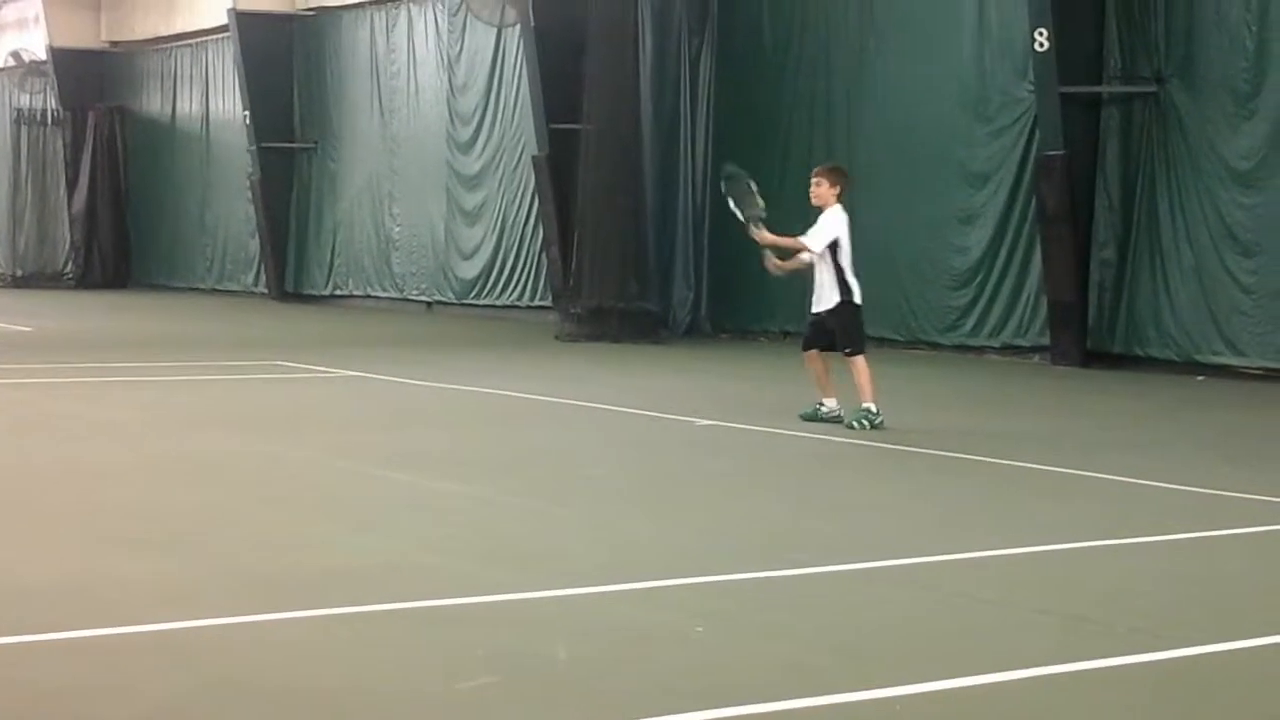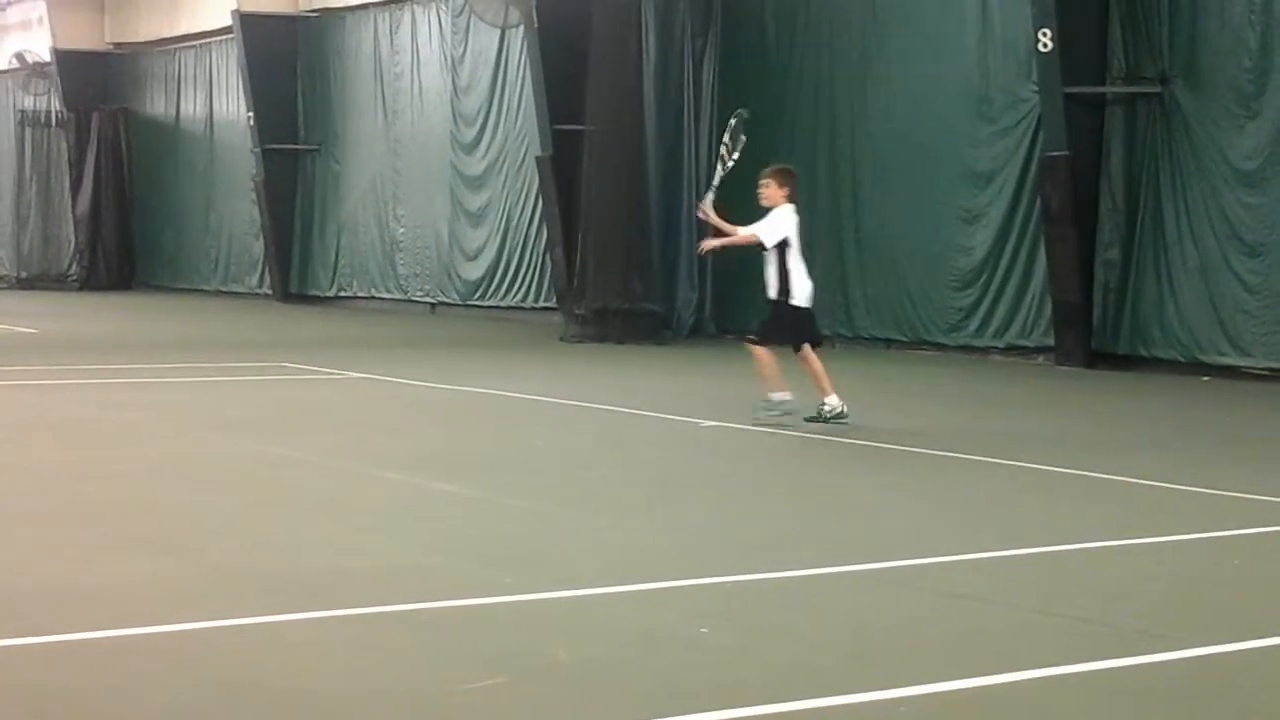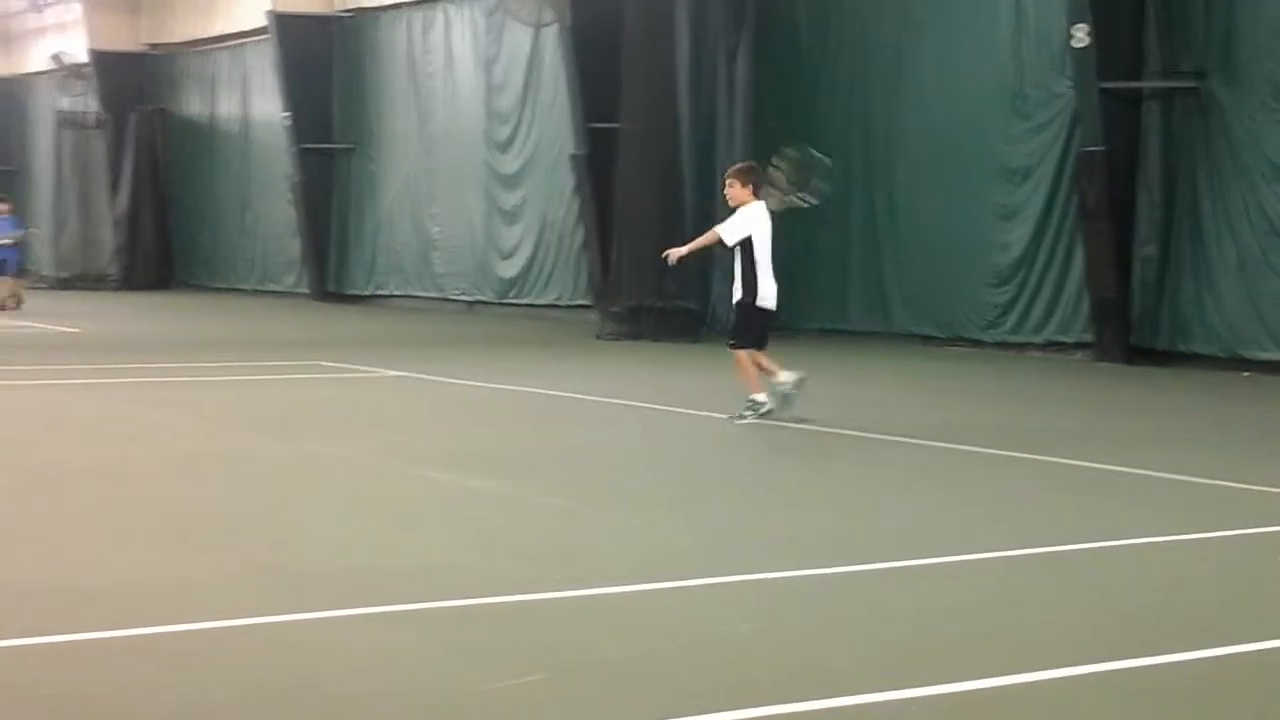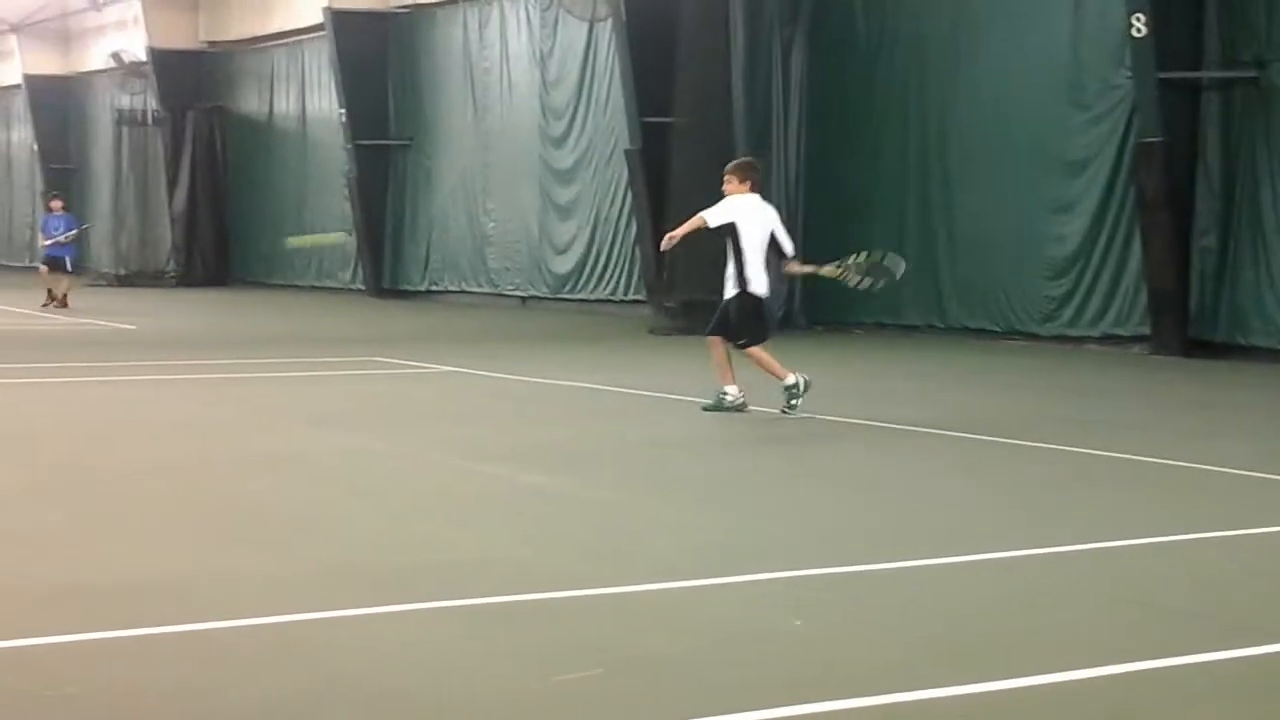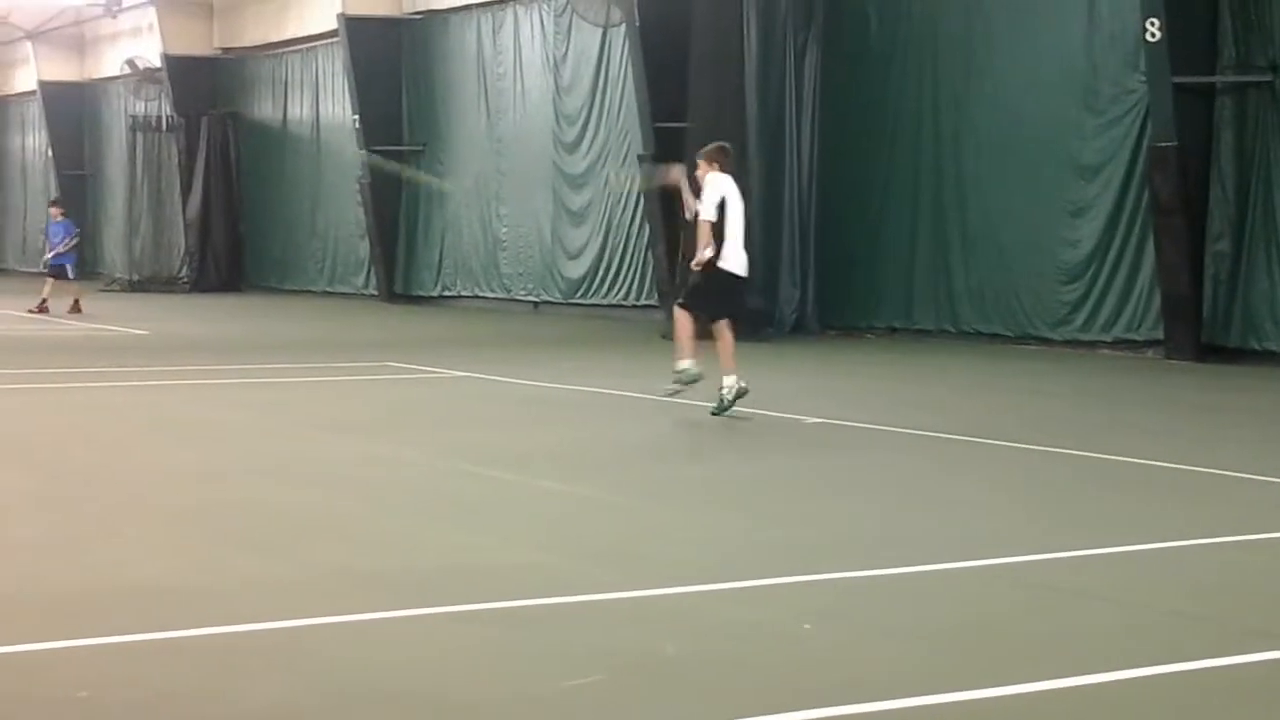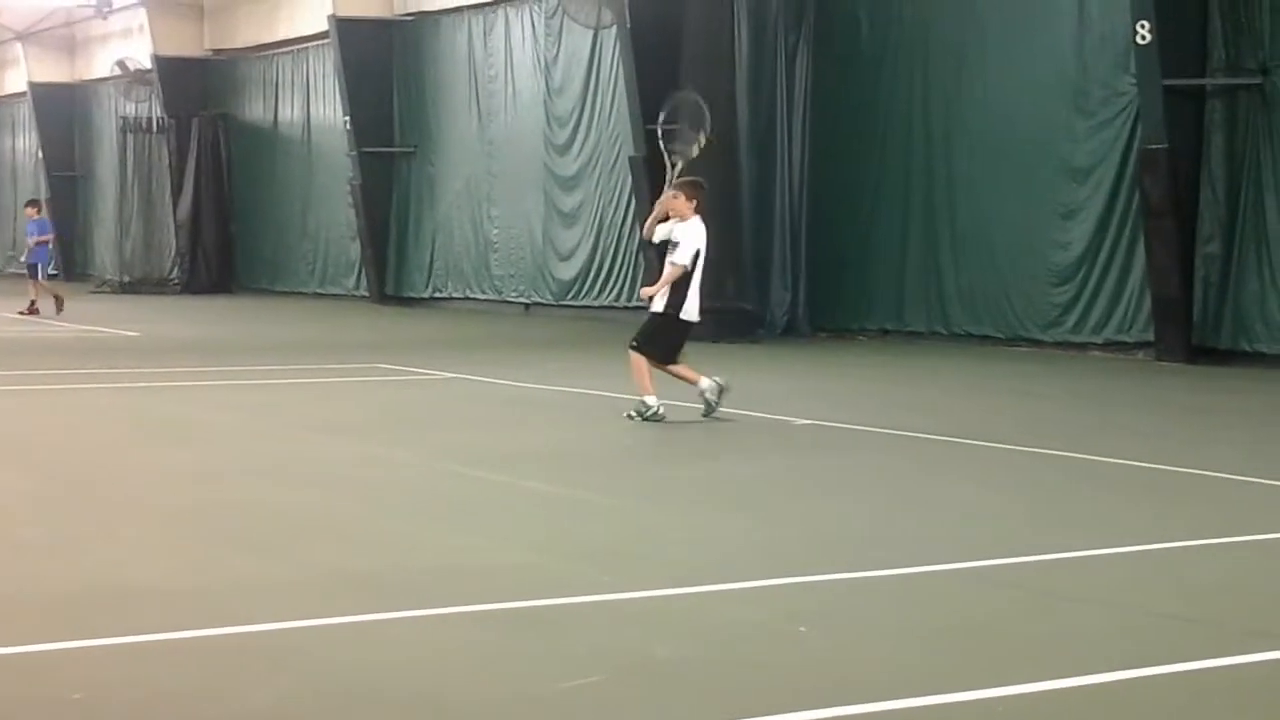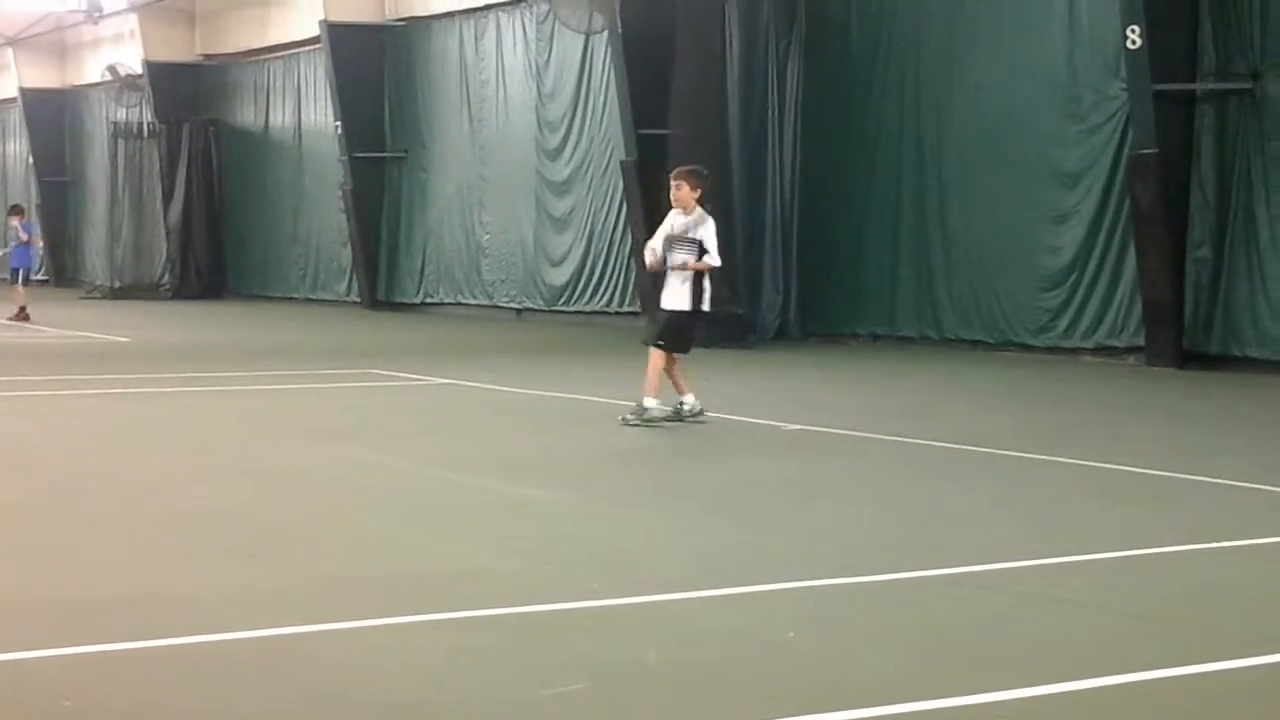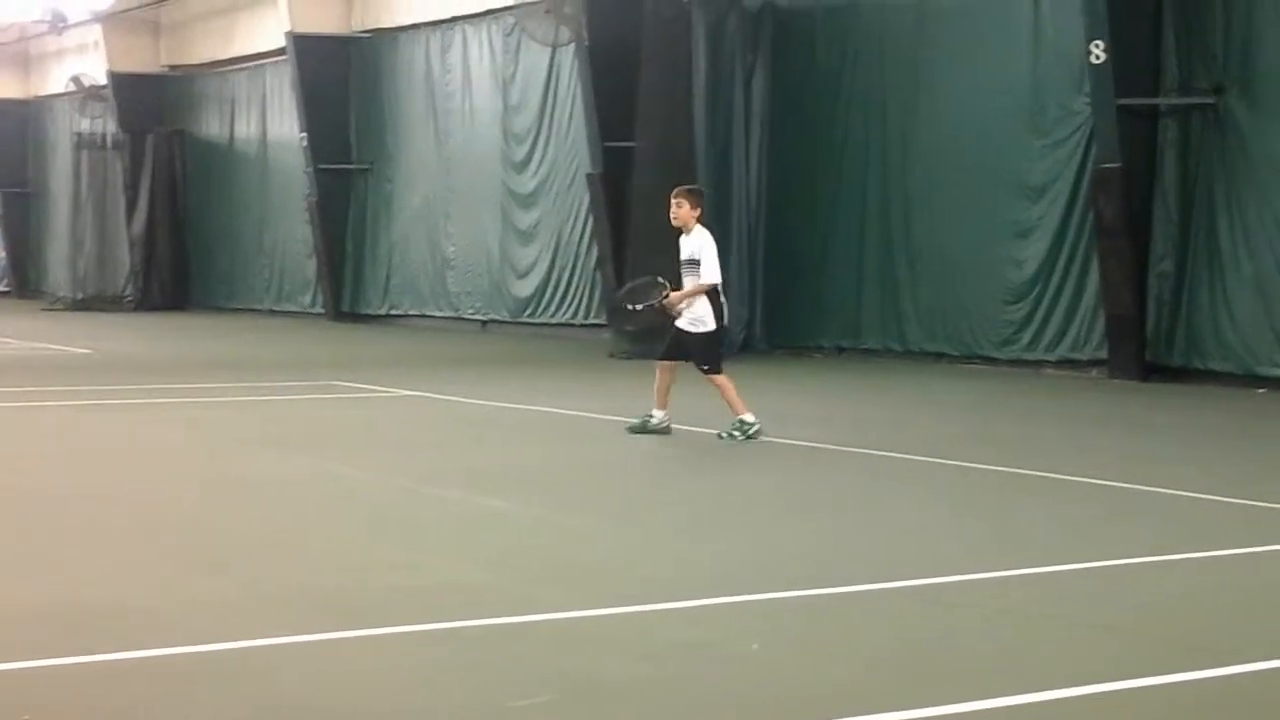
dt=0.3s
person 1, frame 1
left shoulder: (834, 217)
right shoulder: (825, 218)
left elbow: (806, 244)
right elbow: (811, 256)
left wrist: (771, 239)
right wrist: (782, 265)
left hip: (843, 298)
right hip: (824, 300)
left knee: (853, 353)
right knee: (811, 350)
left ankle: (870, 409)
right ankle: (829, 405)
person 1, frame 2
left shoulder: (783, 216)
right shoulder: (775, 218)
left elbow: (754, 237)
right elbow: (740, 233)
left wrist: (718, 242)
right wrist: (713, 219)
left hip: (788, 296)
right hip: (792, 297)
left knee: (758, 345)
right knee: (804, 350)
left ankle: (780, 397)
right ankle: (833, 403)
person 1, frame 3
left shoulder: (749, 215)
right shoulder: (760, 213)
left elbow: (718, 234)
left wrist: (684, 250)
left hip: (753, 295)
right hip: (756, 295)
left knee: (739, 347)
right knee: (747, 348)
left ankle: (759, 400)
right ankle: (786, 379)
person 1, frame 4
left shoulder: (735, 203)
right shoulder: (769, 210)
left elbow: (705, 217)
right elbow: (786, 248)
left wrist: (677, 234)
right wrist: (791, 264)
left hip: (746, 289)
right hip: (739, 289)
left knee: (747, 345)
right knee: (715, 336)
left ankle: (793, 381)
right ankle: (732, 394)
person 1, frame 5
left shoulder: (716, 180)
right shoulder: (729, 187)
left elbow: (706, 216)
right elbow: (694, 211)
left wrist: (702, 249)
right wrist: (683, 185)
left hip: (720, 265)
right hip: (736, 268)
left knee: (682, 309)
right knee: (721, 323)
left ankle: (686, 367)
right ankle: (731, 383)
person 1, frame 6
left shoulder: (694, 228)
right shoulder: (675, 225)
left elbow: (679, 264)
right elbow: (648, 234)
left wrist: (654, 287)
right wrist: (659, 209)
left hip: (674, 306)
right hip: (671, 306)
left knee: (637, 350)
right knee: (661, 360)
left ankle: (650, 404)
right ankle: (709, 386)
person 1, frame 7
left shoulder: (705, 221)
right shoulder: (672, 217)
left elbow: (713, 260)
right elbow: (654, 246)
left wrist: (690, 265)
right wrist: (652, 257)
left hip: (688, 300)
right hip: (671, 298)
left knee: (659, 348)
right knee: (666, 354)
left ankle: (650, 405)
right ankle: (689, 403)
person 1, frame 8
left shoulder: (703, 239)
right shoulder: (684, 239)
left elbow: (710, 280)
left wrist: (681, 295)
right wrist: (680, 303)
left hip: (707, 318)
right hip: (689, 317)
left knee: (712, 372)
right knee: (665, 362)
left ankle: (748, 421)
right ankle: (658, 417)
